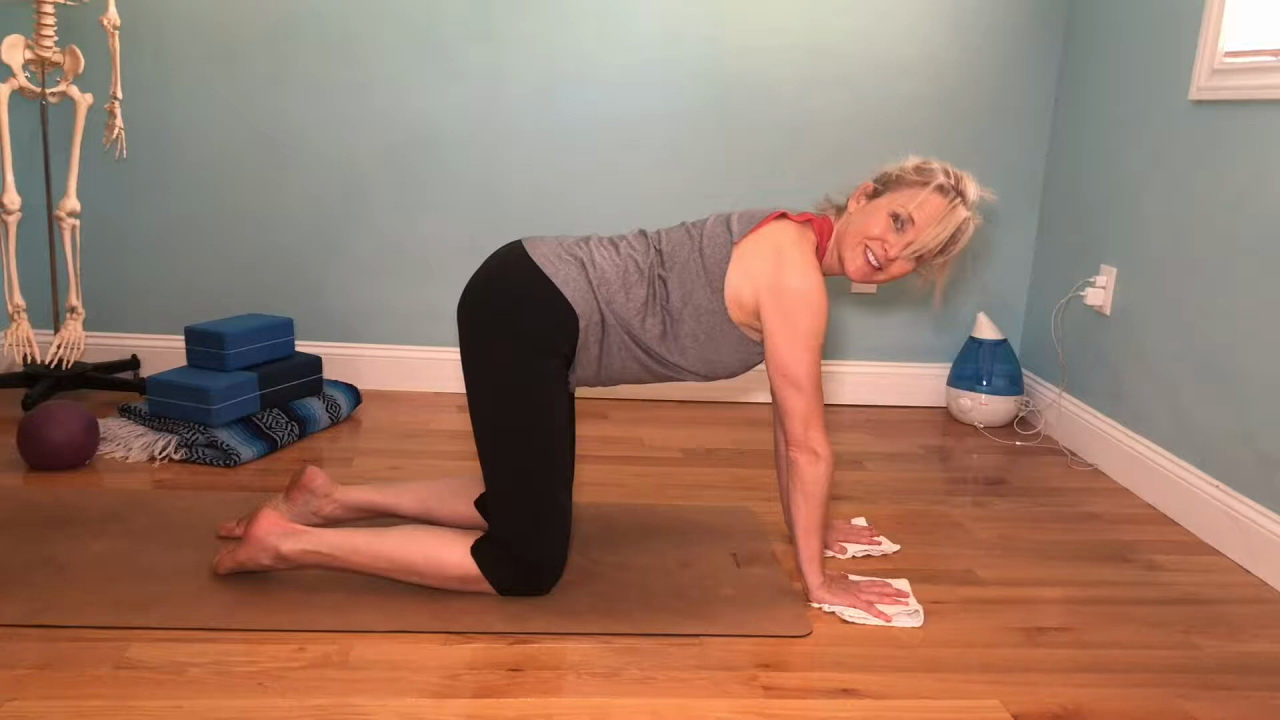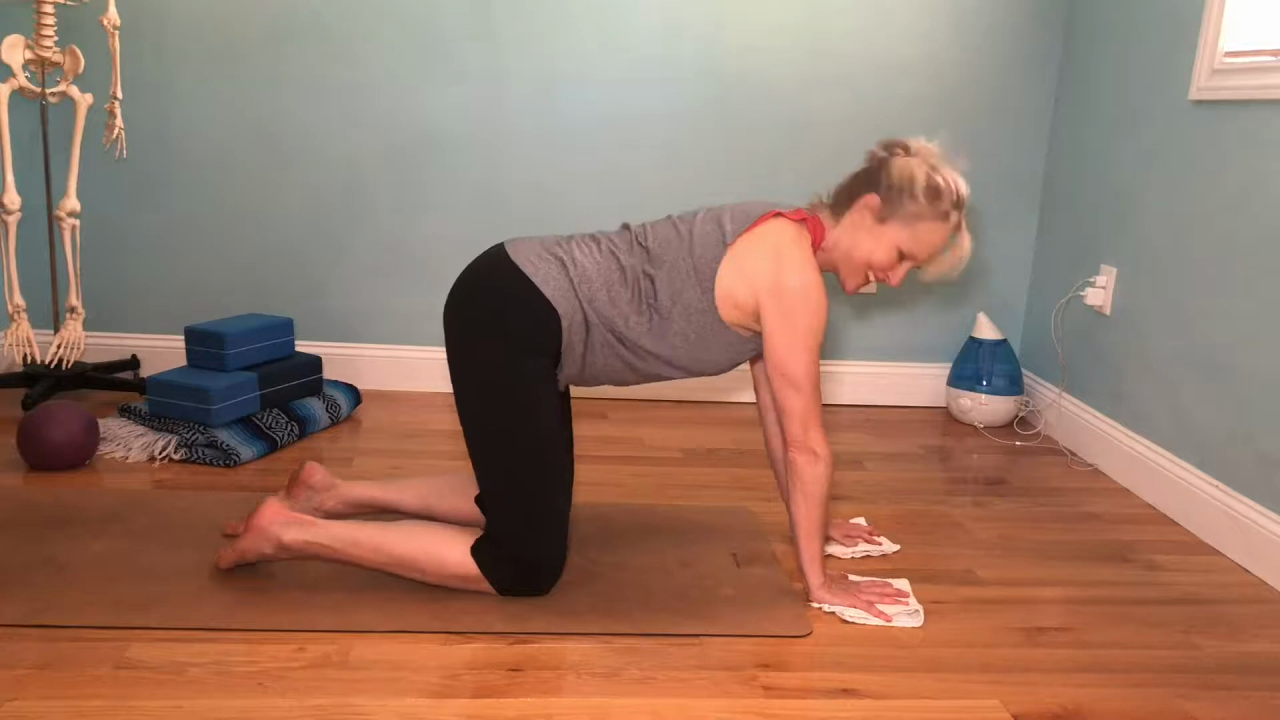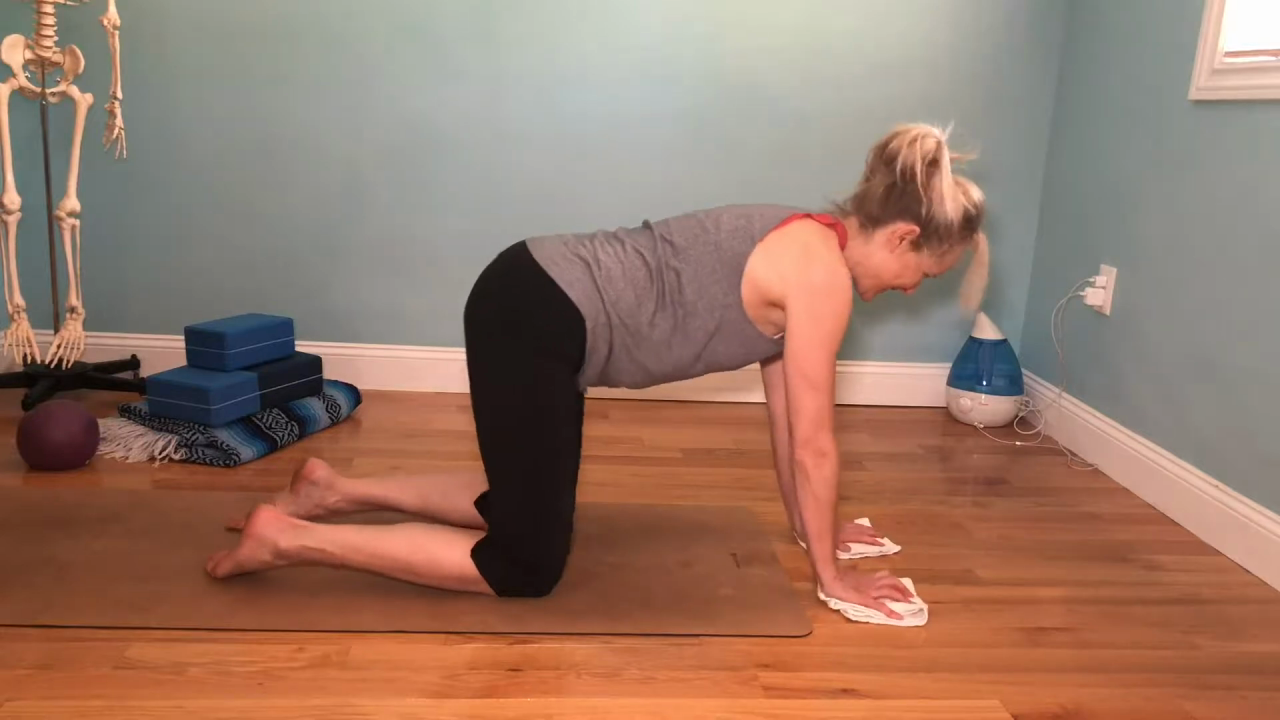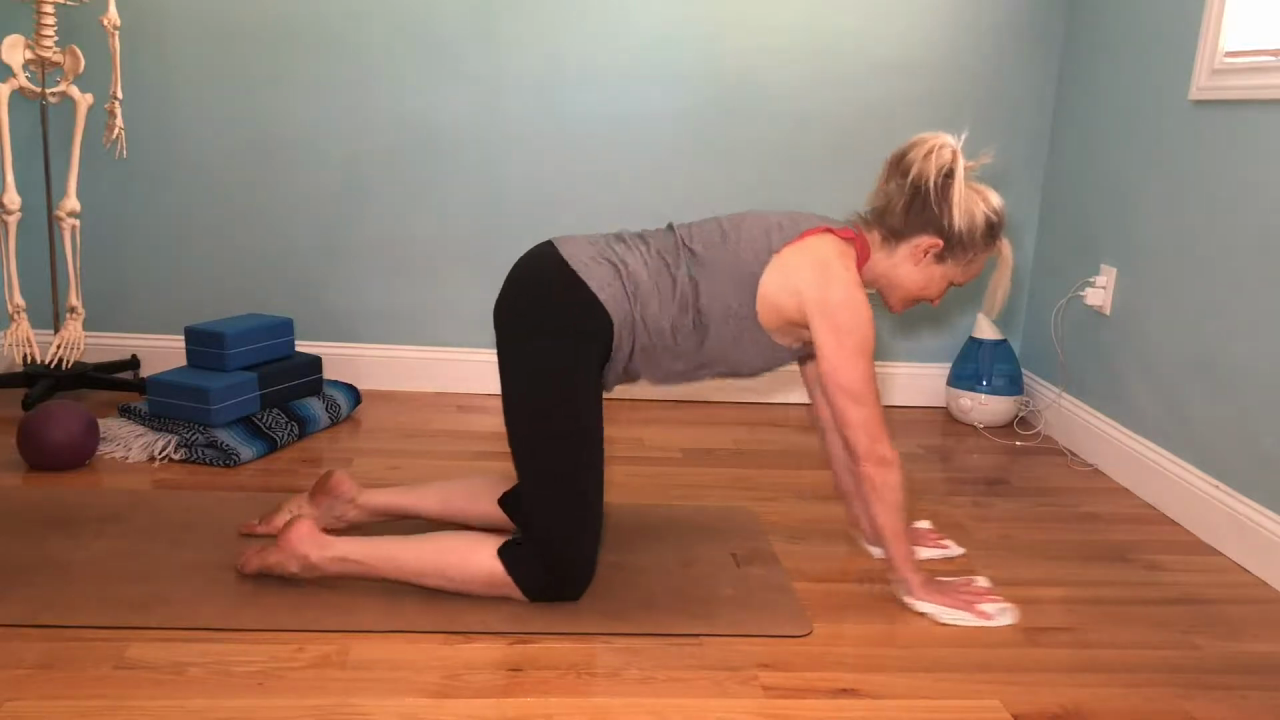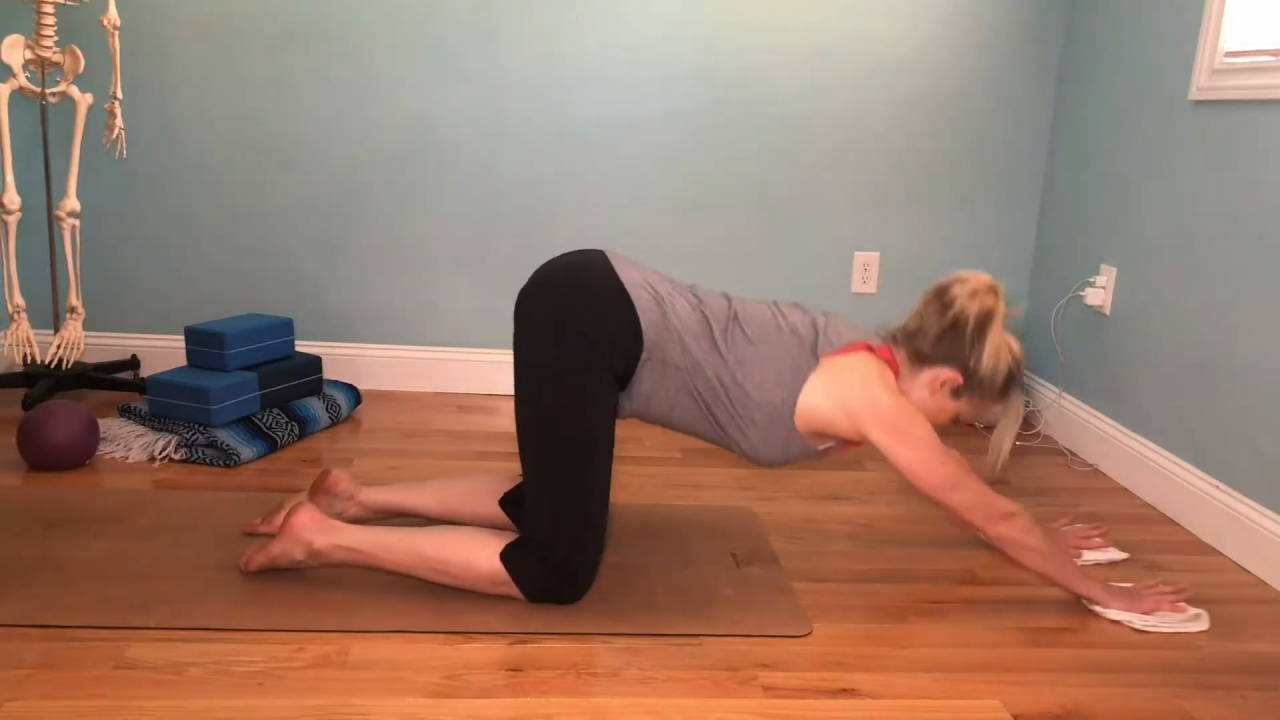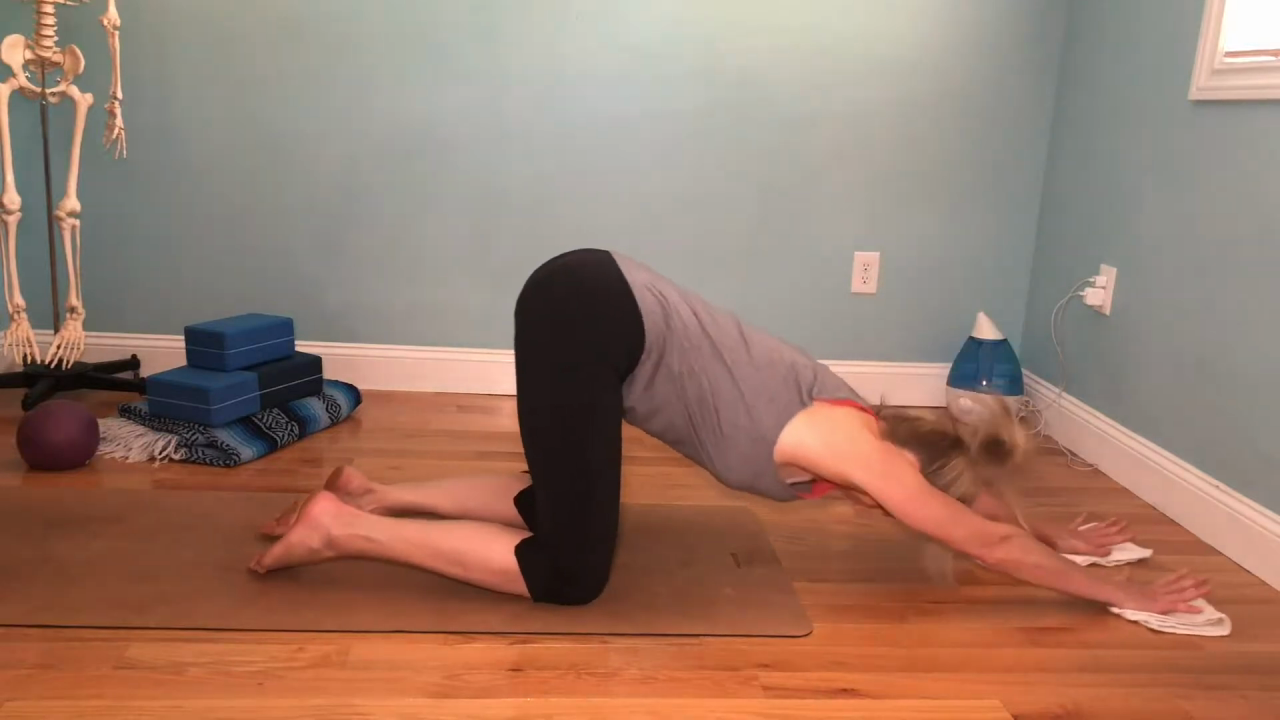
dt=0.4s
person 1, frame 1
left shoulder: (798, 247)
right shoulder: (795, 272)
left elbow: (790, 428)
right elbow: (807, 443)
left wrist: (812, 527)
right wrist: (817, 579)
left hip: (531, 300)
right hip: (525, 313)
left knee: (528, 504)
right knee: (529, 562)
left ankle: (333, 498)
right ankle: (288, 540)
person 1, frame 2
left shoulder: (786, 248)
right shoulder: (794, 273)
left elbow: (777, 419)
right elbow: (806, 444)
left wrist: (811, 525)
right wrist: (820, 582)
left hip: (518, 304)
right hip: (511, 315)
left knee: (530, 508)
right knee: (529, 564)
left ankle: (335, 493)
right ankle: (296, 532)
person 1, frame 3
left shoulder: (801, 248)
right shoulder: (823, 273)
left elbow: (784, 416)
right elbow: (813, 443)
left wrist: (808, 523)
right wrist: (829, 574)
left hip: (535, 298)
right hip: (534, 315)
left knee: (533, 502)
right knee: (525, 564)
left ankle: (336, 489)
right ankle: (287, 537)
person 1, frame 4
left shoulder: (829, 256)
right shoulder: (838, 285)
left elbow: (834, 425)
right elbow: (872, 448)
left wrist: (876, 524)
right wrist: (912, 575)
left hip: (557, 299)
right hip: (564, 319)
left knee: (550, 506)
right knee: (557, 569)
left ankle: (353, 498)
right ankle: (315, 548)
person 1, frame 5
left shoulder: (868, 360)
right shoulder: (873, 399)
left elbow: (976, 502)
right elbow: (987, 510)
left wrist: (1046, 540)
right wrist: (1102, 592)
left hip: (584, 300)
right hip: (587, 323)
left knee: (550, 505)
right knee: (556, 568)
left ankle: (357, 495)
right ankle: (327, 537)
person 1, frame 6
left shoulder: (850, 421)
right shoulder: (853, 447)
left elbow: (977, 514)
right elbow: (986, 537)
left wrist: (1057, 538)
right wrist: (1118, 595)
left hip: (584, 299)
right hip: (586, 319)
left knee: (565, 506)
right knee: (571, 569)
left ankle: (372, 493)
right ankle: (344, 527)
